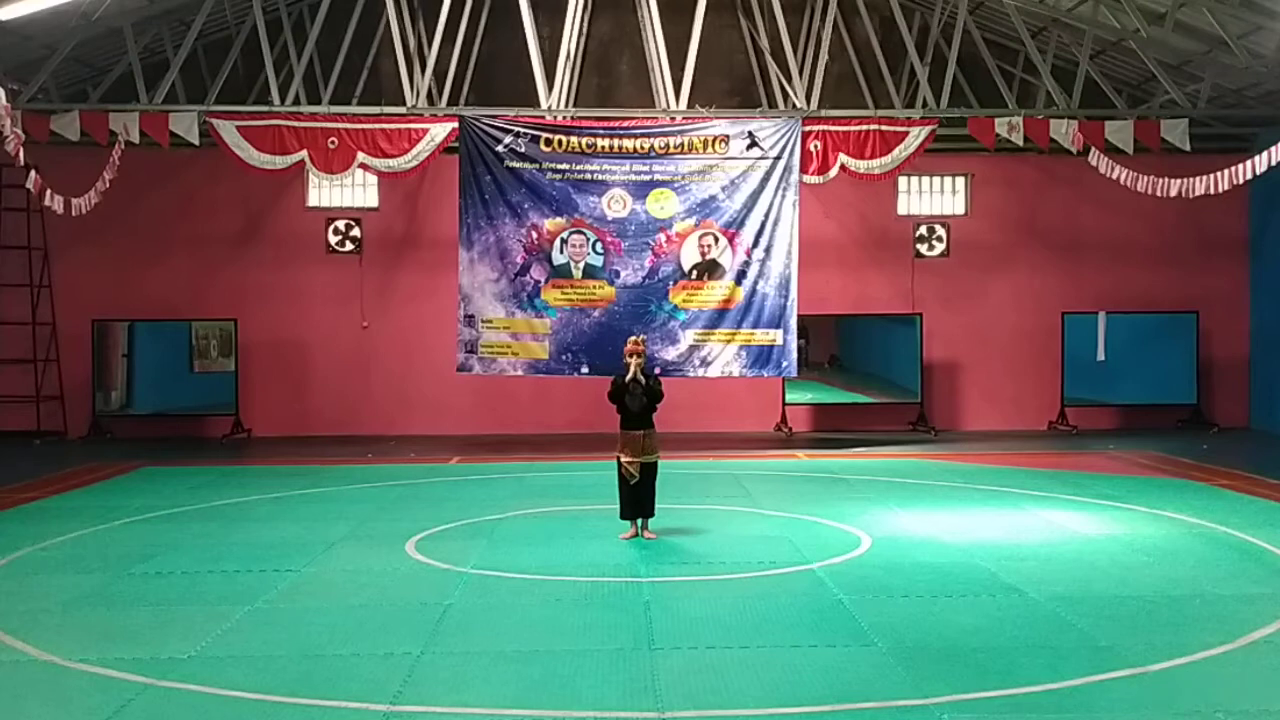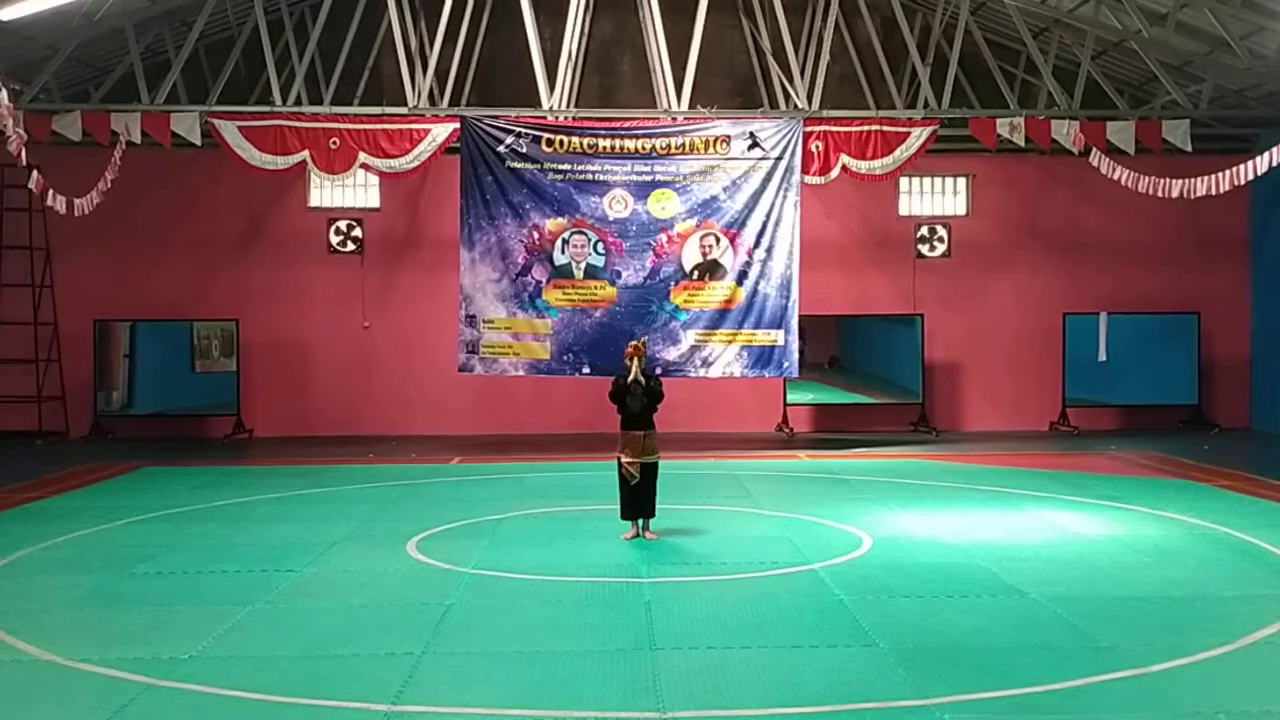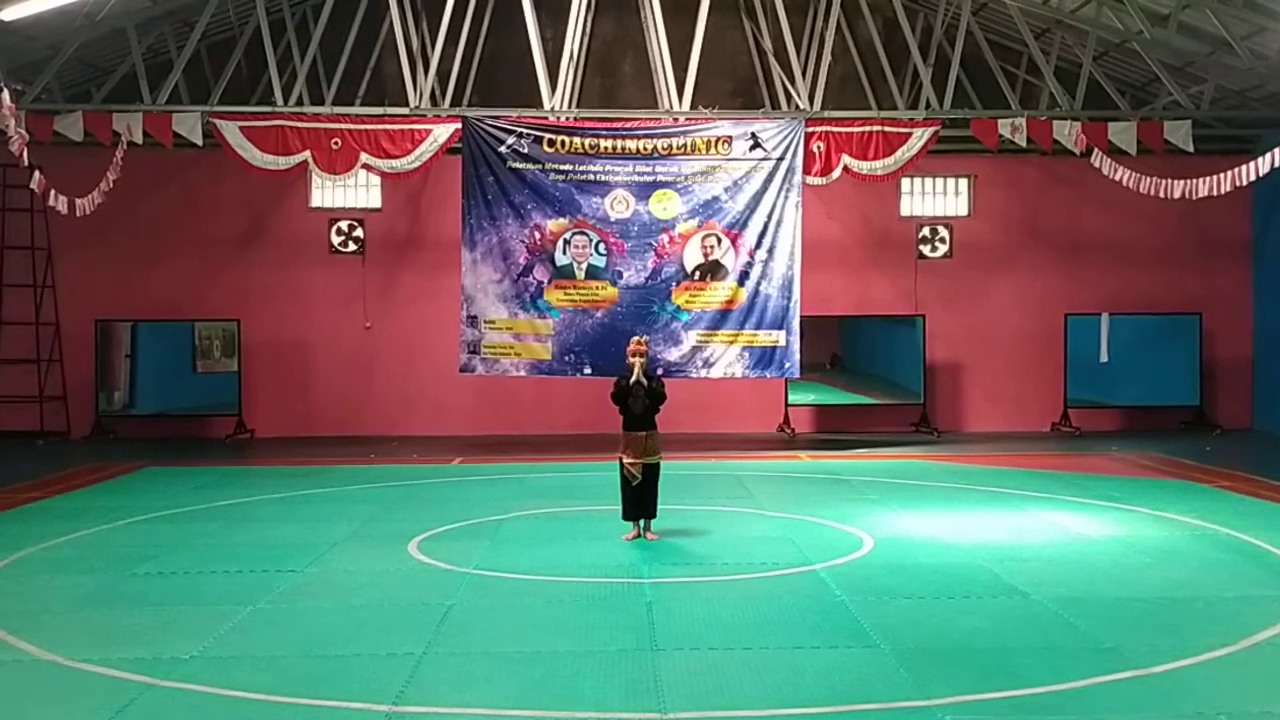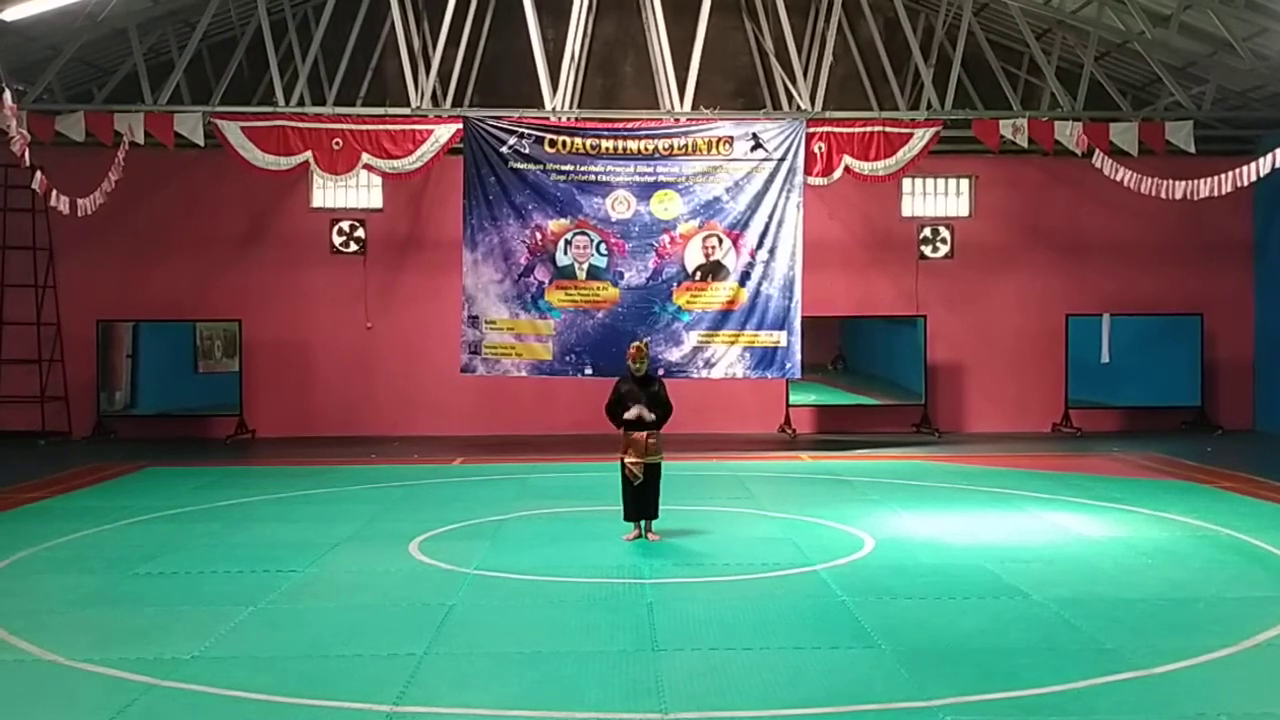
dt=0.5s
person 1, frame 1
left shoulder: (652, 379)
right shoulder: (619, 380)
left elbow: (658, 397)
right elbow: (613, 397)
left wrist: (641, 379)
right wrist: (628, 377)
left hip: (647, 436)
right hip: (627, 436)
left knee: (647, 482)
right knee: (627, 481)
left ankle: (645, 526)
right ankle: (633, 526)
person 1, frame 2
left shoulder: (652, 380)
right shoulder: (620, 380)
left elbow: (658, 397)
right elbow: (614, 397)
left wrist: (641, 379)
right wrist: (630, 378)
left hip: (648, 436)
right hip: (627, 436)
left knee: (648, 482)
right knee: (628, 482)
left ankle: (646, 526)
right ankle: (634, 526)
person 1, frame 3
left shoulder: (655, 381)
right shoulder: (622, 381)
left elbow: (659, 399)
right elbow: (617, 399)
left wrist: (643, 380)
right wrist: (632, 379)
left hip: (650, 436)
right hip: (629, 436)
left knee: (650, 483)
right knee: (629, 482)
left ankle: (647, 527)
right ankle: (635, 527)
person 1, frame 4
left shoulder: (656, 383)
right shoulder: (622, 384)
left elbow: (667, 409)
right elbow: (610, 409)
left wrist: (653, 416)
right wrist: (625, 416)
left hip: (651, 438)
right hip: (630, 439)
left knee: (651, 484)
right knee: (631, 483)
left ankle: (649, 527)
right ankle: (636, 527)
